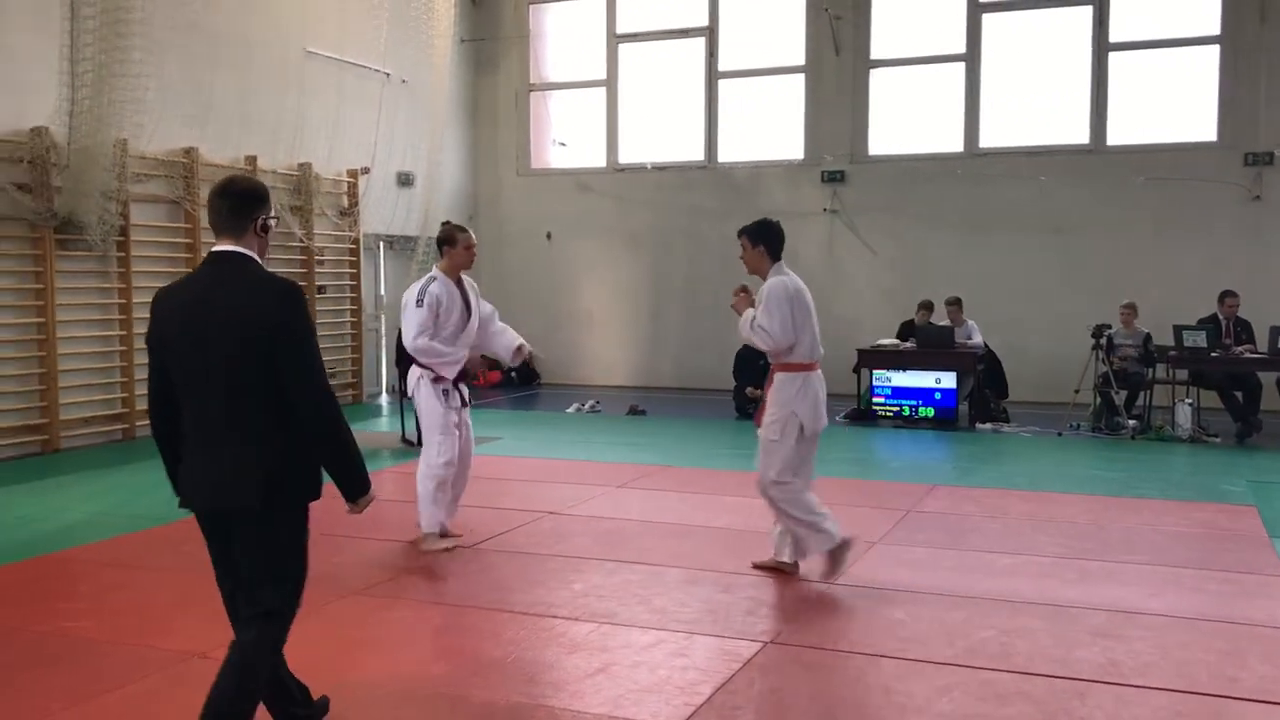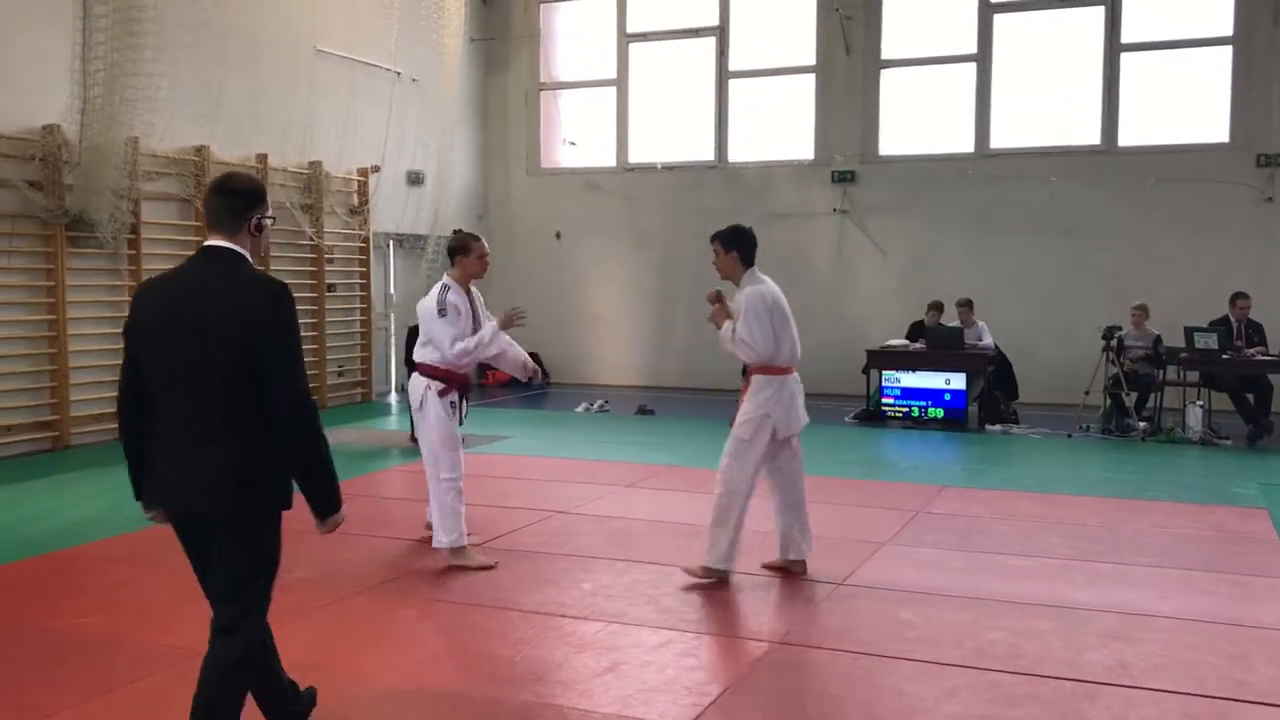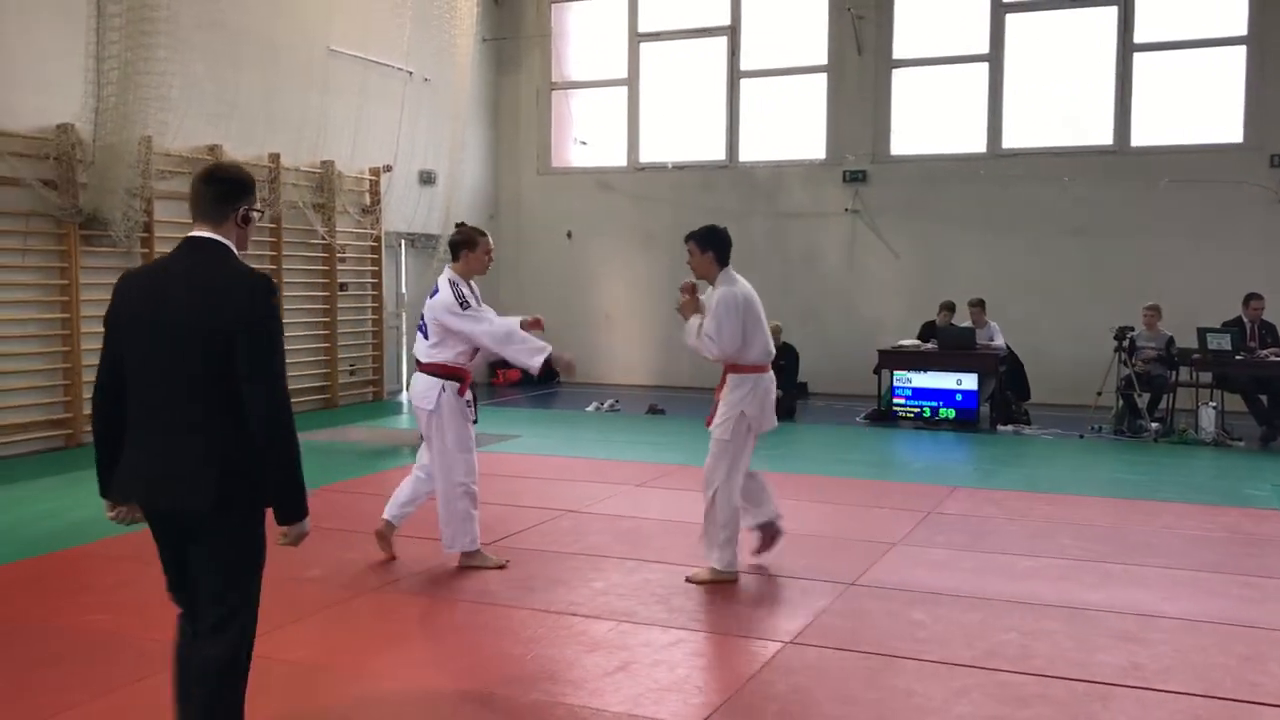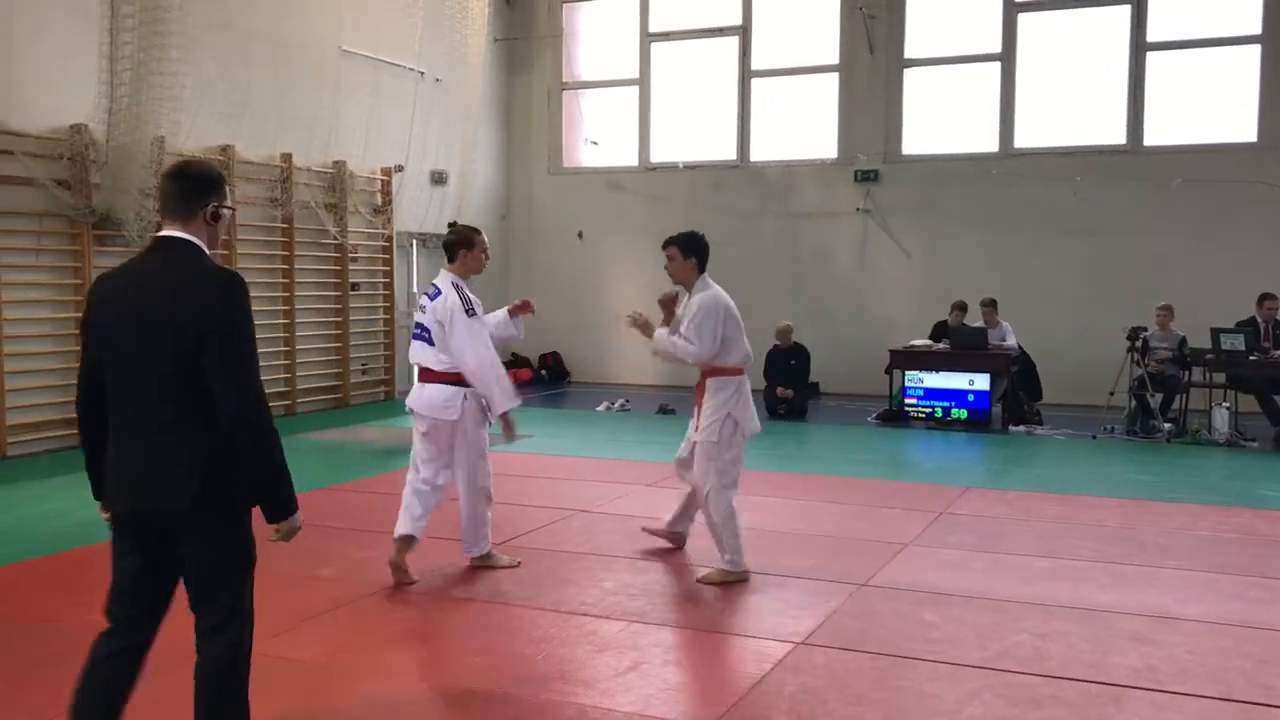
dt=0.2s
person 1, frame 1
left shoulder: (169, 301)
right shoulder: (278, 296)
left elbow: (161, 408)
right elbow: (314, 401)
left wrist: (185, 477)
right wrist: (353, 480)
left hip: (206, 485)
right hip: (272, 484)
left knee: (251, 609)
right knee: (266, 615)
person 1, frame 2
left shoulder: (152, 295)
right shoulder: (266, 296)
left elbow: (131, 404)
right elbow: (293, 408)
left wrist: (146, 483)
right wrist: (325, 496)
left hip: (178, 486)
right hip: (244, 488)
left knee: (238, 609)
right knee: (236, 623)
person 1, frame 3
left shoulder: (135, 285)
right shoulder: (249, 288)
left elbow: (108, 396)
right elbow: (269, 407)
left wrist: (114, 481)
right wrist: (292, 505)
left hip: (157, 484)
right hip: (225, 486)
left knee: (199, 614)
right knee: (224, 624)
person 1, frame 4
left shoulder: (108, 287)
right shoulder: (219, 287)
left elbow: (90, 399)
right elbow: (243, 406)
left wrist: (106, 481)
right wrist: (279, 501)
left hip: (134, 489)
right hip: (206, 489)
left knee: (128, 626)
right knee: (223, 628)
person 2, frame 1
left shoulder: (777, 287)
right shoulder: (785, 282)
left elbow: (775, 338)
left wrist: (747, 313)
right wrist: (751, 309)
left hip: (793, 387)
right hip: (799, 383)
left knee: (774, 476)
right knee: (792, 473)
left ankle: (830, 540)
right ankle: (787, 554)
person 2, frame 2
left shoulder: (753, 295)
right shoulder: (759, 288)
left elbow: (754, 350)
left wrist: (724, 325)
right wrist: (728, 314)
left hip: (768, 391)
right hip: (780, 386)
left knee: (733, 477)
right knee: (785, 475)
left ankle: (718, 562)
right ankle: (794, 555)
person 2, frame 3
left shoulder: (727, 294)
right shoulder: (730, 287)
left elbow: (717, 347)
right elbow: (725, 335)
left wrist: (691, 317)
right wrist: (697, 308)
left hip: (743, 387)
right hip: (750, 383)
left knee: (721, 477)
right knee: (733, 468)
left ankle: (722, 564)
right ankle: (766, 521)
person 2, frame 4
left shoulder: (708, 300)
right shoulder: (698, 297)
left elbow: (691, 350)
right elbow: (689, 341)
left wrist: (653, 332)
right wrist: (670, 316)
left hip: (725, 393)
right hip: (716, 391)
left knee: (713, 480)
right knee: (688, 464)
left ankle: (733, 564)
right ankle: (678, 530)
person 3, frame 1
left shoulder: (468, 287)
right shoulder: (426, 291)
left elbow: (487, 324)
right elbow: (416, 342)
left wrist: (515, 346)
right wrist: (461, 360)
left hip: (454, 381)
right hip: (432, 381)
left knee: (462, 455)
right knee: (441, 455)
left ankle: (438, 519)
right ankle: (430, 531)
person 3, frame 2
left shoulder: (471, 295)
right shoulder: (442, 300)
left elbow: (495, 337)
right elbow: (454, 351)
left wrist: (523, 362)
right wrist: (497, 329)
left hip: (452, 390)
right hip: (434, 391)
left knee: (446, 464)
right knee: (446, 468)
left ankle: (437, 523)
right ankle: (455, 548)
person 3, frame 3
left shoulder: (461, 288)
right shoulder: (451, 296)
left elbow: (488, 326)
right elbow: (493, 333)
left wrist: (521, 324)
right wrist: (547, 354)
left hip: (436, 386)
right hip: (442, 390)
left knee: (432, 465)
right knee: (457, 472)
left ankle: (390, 522)
right ankle: (467, 550)
person 3, frame 4
left shoulder: (442, 289)
right shoulder: (456, 298)
left elbow: (478, 330)
right elbow: (478, 354)
left wrist: (510, 314)
right wrist: (503, 406)
left hip: (428, 392)
right hip: (454, 397)
left knee: (426, 475)
right knee: (474, 478)
left ankle: (402, 544)
right ankle: (479, 552)
